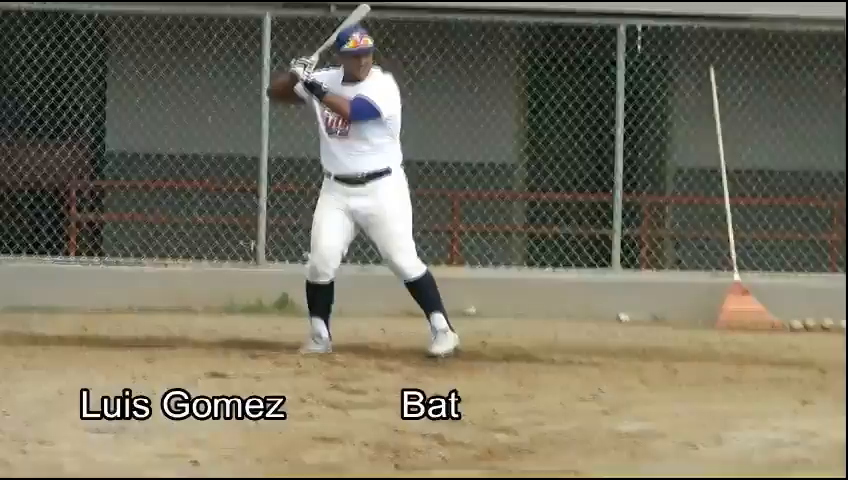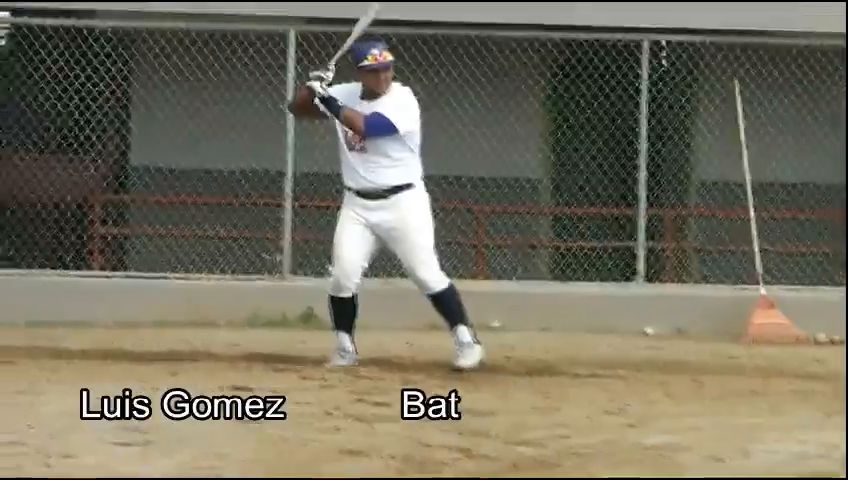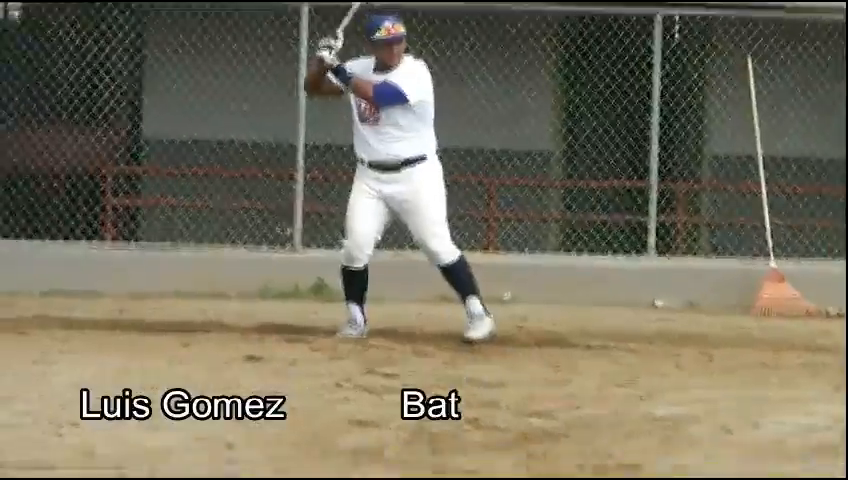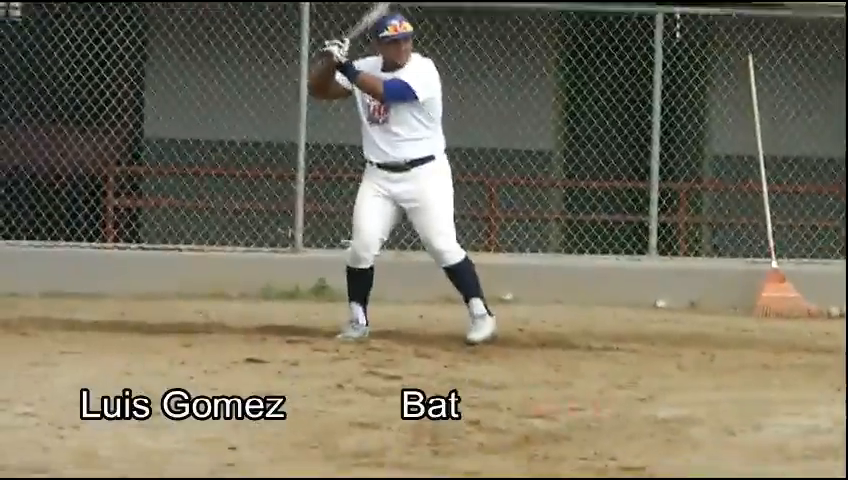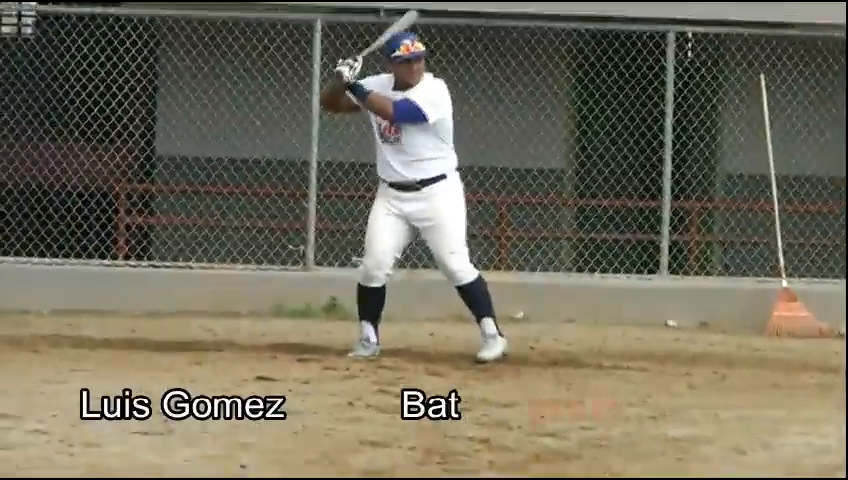
dt=0.2s
person 1, frame 1
left shoulder: (384, 85)
right shoulder: (325, 79)
left elbow: (351, 110)
right elbow: (276, 93)
left wrist: (312, 86)
right wrist: (295, 72)
left hip: (381, 187)
right hip: (337, 189)
left knee: (404, 261)
right knee: (321, 263)
left ankle: (442, 329)
right ankle: (320, 335)
person 1, frame 2
left shoulder: (403, 100)
right shoulder: (345, 93)
left elbow: (365, 126)
right elbow: (298, 109)
left wrist: (327, 98)
right wrist: (313, 87)
left hip: (403, 201)
right hip: (358, 204)
left knee: (427, 274)
right knee: (343, 277)
left ankle: (467, 341)
right ankle: (345, 348)
person 1, frame 3
left shoulder: (416, 72)
right shoulder: (359, 68)
left elbow: (376, 94)
right elbow: (313, 88)
left wrist: (337, 68)
right wrist: (323, 60)
left hip: (416, 173)
right hip: (371, 176)
left knee: (438, 246)
right knee: (355, 248)
left ankle: (478, 314)
right ankle: (355, 320)
person 1, frame 4
left shoulder: (423, 70)
right shoulder: (365, 67)
left elbow: (386, 91)
right elbow: (318, 90)
left wrist: (345, 66)
right wrist: (329, 59)
left hip: (425, 173)
right hip: (379, 176)
left knee: (444, 246)
right knee: (361, 248)
left ankle: (481, 315)
right ankle: (357, 321)
person 1, frame 5
left shoulder: (434, 90)
right shoulder: (378, 85)
left elbow: (394, 112)
right elbow: (331, 104)
left wrist: (353, 85)
right wrist: (342, 78)
left hip: (437, 191)
right hip: (392, 194)
left knee: (456, 265)
right knee: (374, 267)
left ankle: (493, 335)
right ankle: (368, 340)
